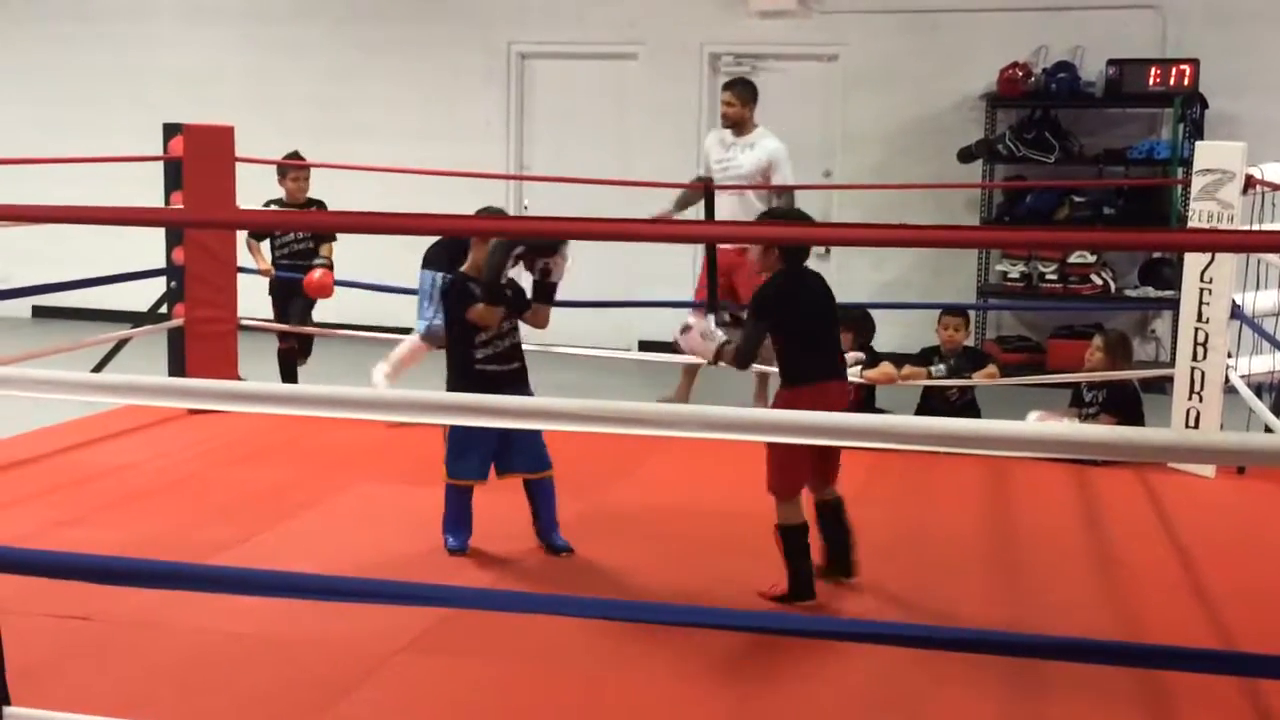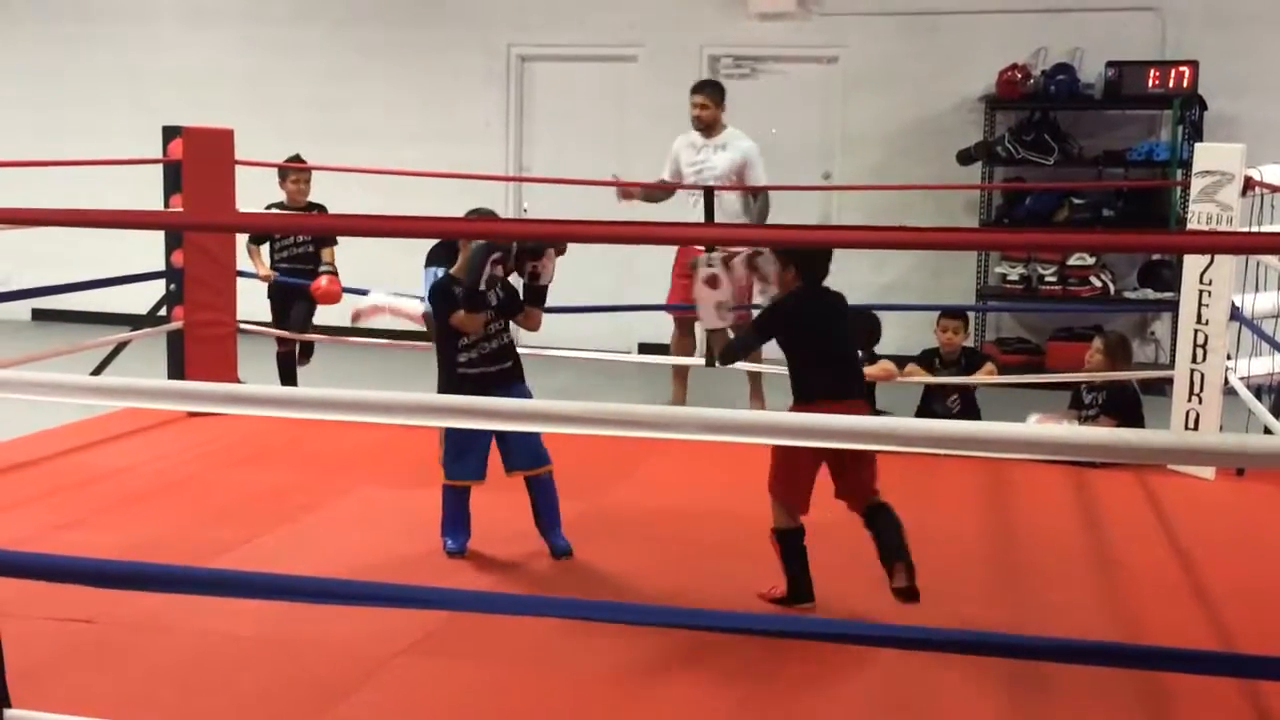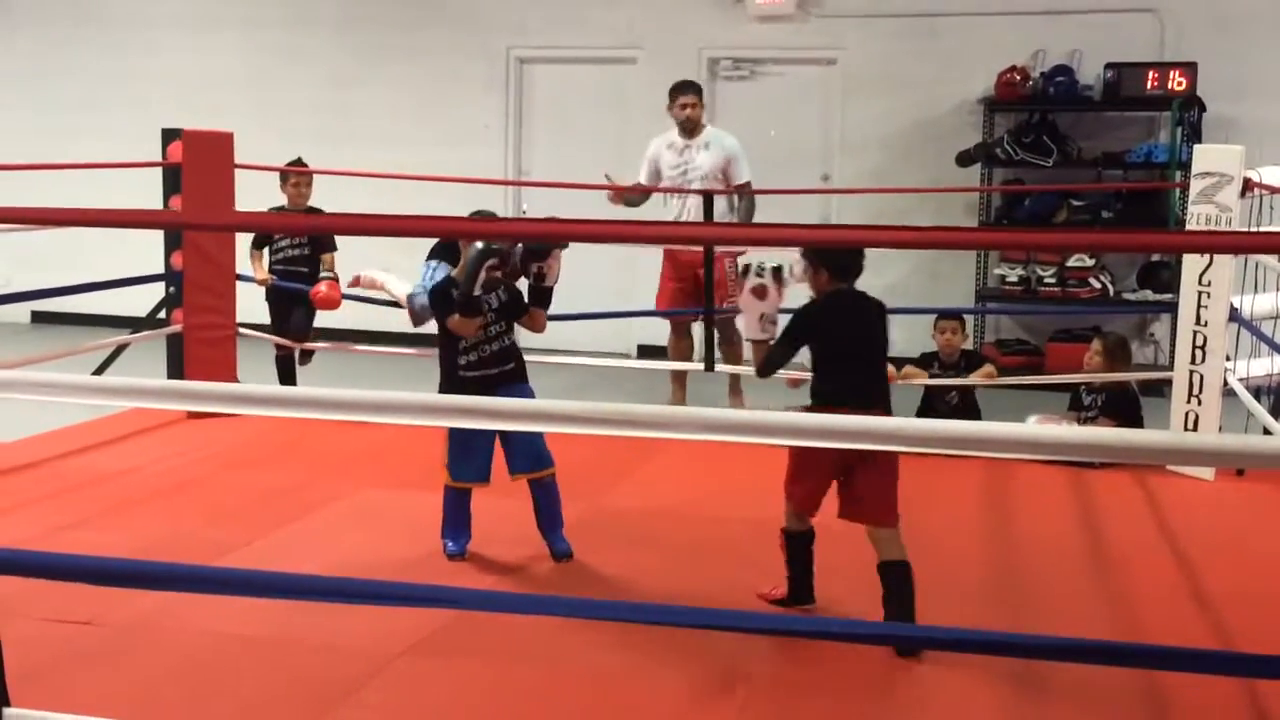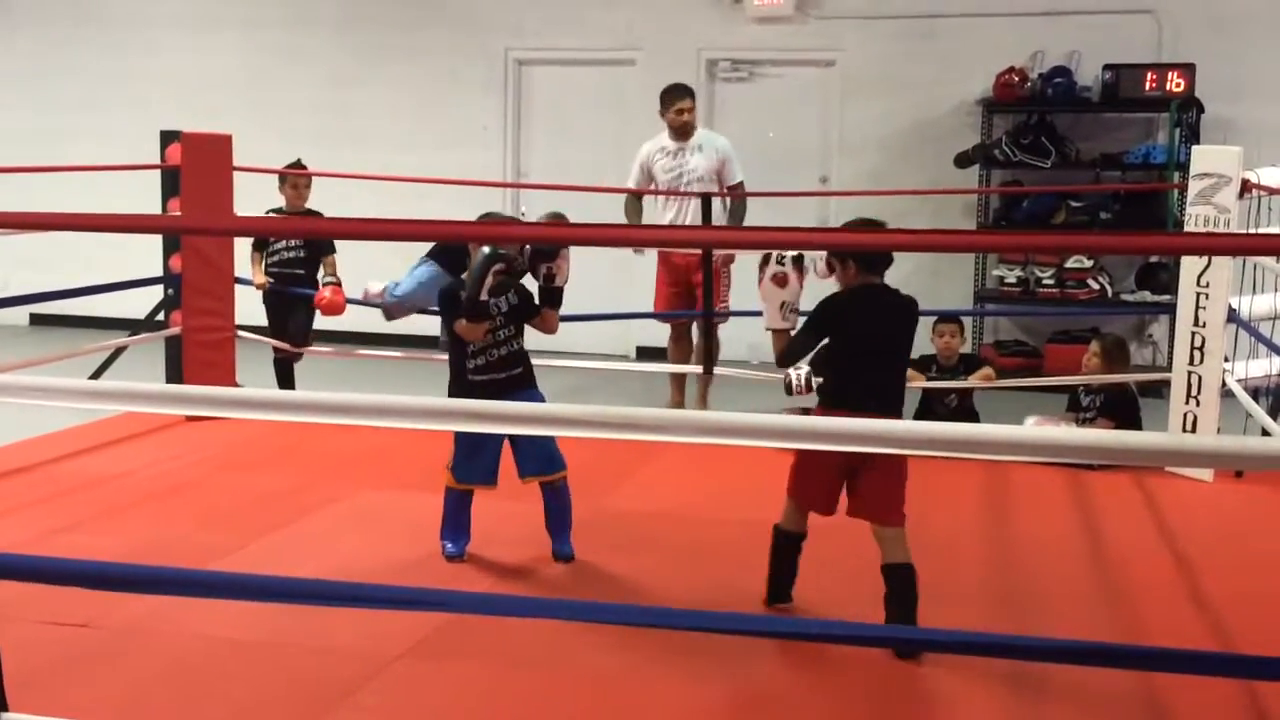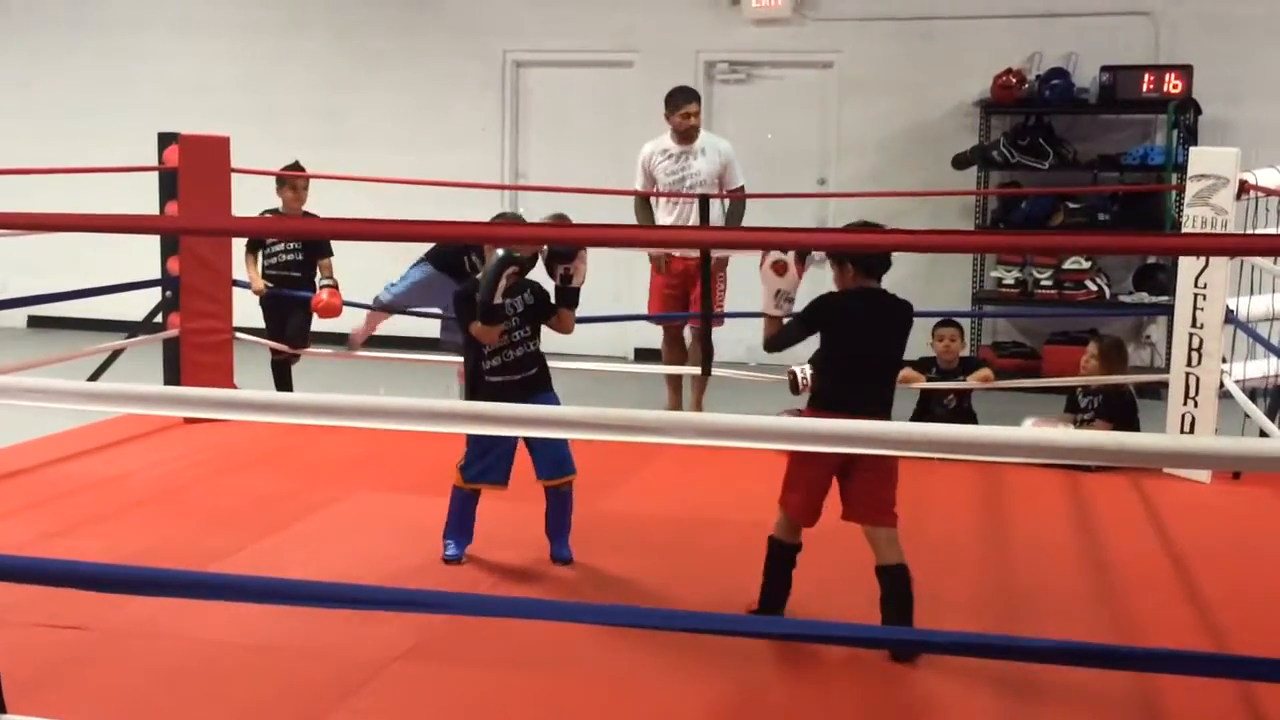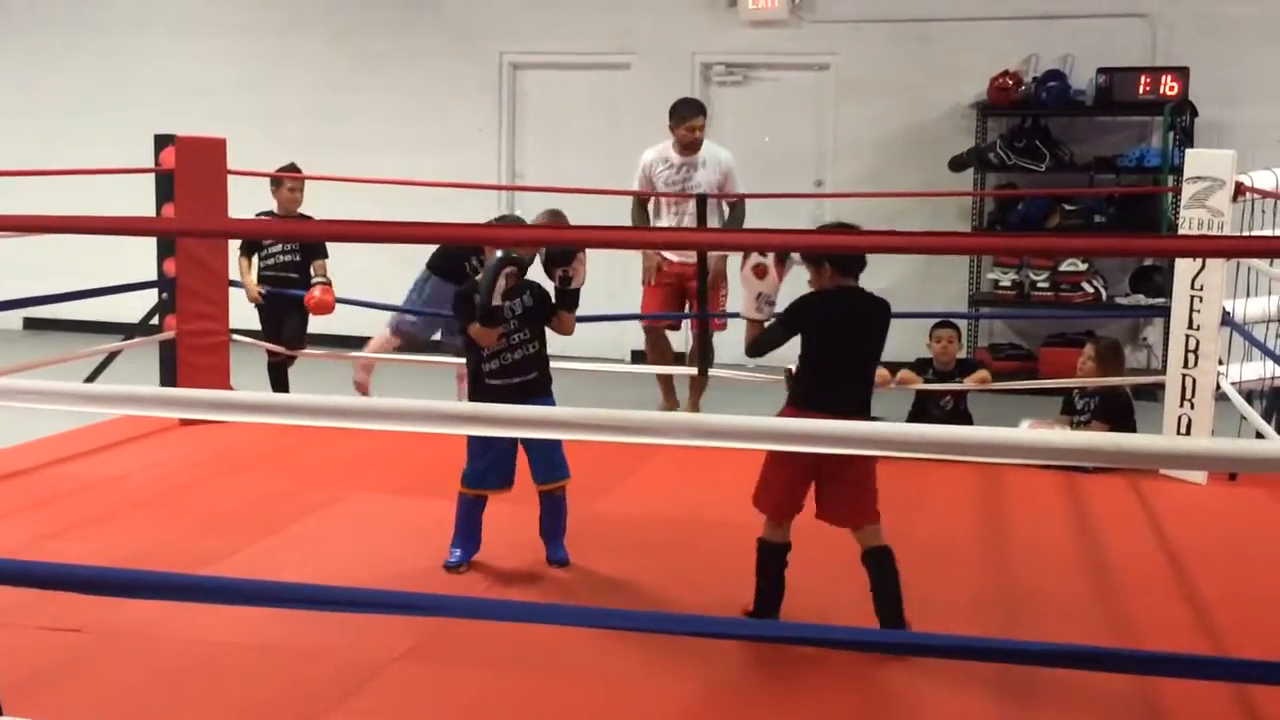
dt=0.2s
person 1, frame 1
left shoulder: (770, 294)
right shoulder: (816, 283)
left elbow: (743, 357)
left wrist: (712, 345)
left hip: (801, 395)
right hip: (836, 389)
left knee: (786, 491)
right knee: (822, 481)
left ankle: (800, 584)
right ankle: (840, 560)
person 1, frame 2
left shoulder: (782, 310)
right shoulder: (836, 302)
left elbow: (726, 356)
left hip: (813, 413)
right hip: (854, 410)
left knee: (784, 500)
right knee: (866, 496)
left ankle: (797, 590)
right ankle: (901, 573)
person 1, frame 3
left shoulder: (814, 313)
right shoulder: (876, 311)
left elbow: (765, 367)
left wrist: (759, 320)
left hip: (829, 420)
left knee: (797, 507)
right knee: (884, 528)
left ankle: (799, 591)
right ankle: (903, 627)
person 1, frame 4
left shoulder: (835, 306)
right shoulder: (907, 309)
left elbow: (784, 357)
left wrist: (778, 308)
left hip: (835, 421)
right hip: (885, 426)
left knee: (796, 504)
right knee: (889, 528)
left ankle: (778, 591)
right ankle: (904, 631)
person 1, frame 5
left shoulder: (830, 306)
right shoulder: (902, 313)
left elbow: (772, 343)
left wrist: (777, 296)
left hip: (823, 423)
left knee: (791, 517)
right knee: (882, 531)
left ankle: (770, 606)
right ankle: (901, 634)
person 1, frame 6
left shoulder: (811, 307)
right shoulder: (880, 311)
left elbow: (754, 347)
left wrist: (757, 298)
left hip: (801, 423)
left knee: (777, 518)
right knee: (866, 526)
left ankle: (765, 610)
right ankle: (893, 624)
person 2, frame 1
left shoulder: (506, 285)
right shoulder: (457, 287)
left elbow: (538, 320)
right elbow: (489, 318)
left wrist: (546, 280)
right wrist: (497, 278)
left hip: (514, 388)
right hip: (471, 392)
left knee: (535, 459)
right knee: (462, 467)
left ankle: (549, 532)
right ankle: (455, 532)
person 2, frame 2
left shoulder: (501, 286)
right shoulder: (443, 289)
left elbow: (531, 323)
right elbow: (471, 325)
left wrist: (538, 284)
right wrist: (478, 284)
left hip: (509, 386)
right hip: (464, 393)
left knee: (535, 459)
right knee: (460, 467)
left ankle: (553, 532)
right ankle: (455, 534)
person 2, frame 3
left shoulder: (503, 288)
right shoulder: (444, 292)
left elbow: (536, 324)
right elbow: (467, 327)
left wrist: (541, 285)
right wrist: (474, 289)
left hip: (511, 387)
right hip: (467, 394)
left knee: (538, 464)
right knee: (462, 470)
left ankle: (555, 535)
right ankle: (455, 537)
person 2, frame 4
left shoulder: (515, 290)
right shoulder: (452, 294)
left elbow: (549, 325)
right elbow: (472, 332)
left wrist: (553, 287)
right wrist: (480, 293)
left hip: (521, 391)
right hip: (475, 398)
left knee: (550, 465)
right knee: (465, 471)
left ankle: (561, 538)
right ankle: (453, 538)
person 2, frame 5
left shoulder: (530, 290)
right shoulder: (467, 295)
left elbow: (564, 325)
right elbow: (487, 335)
left wrist: (569, 287)
right wrist: (494, 295)
left hip: (536, 393)
right hip: (490, 399)
left knee: (559, 469)
right knee: (473, 471)
left ankle: (559, 541)
right ankle: (455, 539)
person 2, frame 6
left shoulder: (532, 291)
right shoulder: (467, 296)
left elbow: (565, 327)
right elbow: (486, 337)
left wrist: (569, 288)
right wrist: (493, 296)
left hip: (535, 397)
right hip: (489, 402)
left knee: (553, 473)
right knee: (477, 477)
left ankle: (554, 543)
right ankle: (462, 546)
person 3, frame 1
left shoulder: (772, 148)
right shoulder: (714, 141)
left elbow: (785, 200)
right elbow: (700, 184)
right wrist: (672, 211)
left hip: (752, 248)
right hip: (717, 245)
left ankle: (760, 396)
right ankle: (683, 391)
person 3, frame 2
left shoulder: (743, 147)
right shoulder: (682, 145)
left elbow: (761, 198)
right elbow: (667, 186)
right wrist: (636, 194)
right hip: (691, 247)
left knee: (740, 323)
right knee: (682, 320)
left ankle: (756, 396)
right ankle: (678, 396)
person 3, frame 3
left shoulder: (726, 144)
right shoulder: (659, 147)
left elbow: (745, 194)
right elbow: (642, 191)
right wrist: (621, 195)
left hip: (719, 249)
right hip: (677, 249)
left knee: (724, 322)
right knee: (678, 323)
left ankle: (735, 393)
right ankle: (678, 397)
person 3, frame 4
left shoulder: (718, 146)
right shoulder: (650, 152)
left elbow: (738, 194)
right elbow: (635, 195)
right wrist: (635, 226)
left hip: (712, 251)
right hip: (671, 253)
left knee: (708, 326)
right knee: (677, 326)
left ankle: (702, 400)
right ankle: (676, 399)
person 3, frame 5
left shoulder: (720, 149)
right shoulder: (651, 152)
left elbow: (737, 198)
right elbow: (642, 199)
left hip: (709, 256)
right hip: (669, 256)
left knee: (701, 330)
right knee: (671, 329)
left ankle: (696, 404)
right ankle: (674, 401)
person 3, frame 6
left shoulder: (722, 160)
right shoulder: (652, 160)
left elbow: (736, 208)
right elbow: (639, 206)
left wrist: (722, 254)
right wrist: (647, 251)
left hip: (707, 262)
right hip: (665, 261)
left knee: (702, 335)
right knee: (652, 329)
left ankle: (693, 405)
right ankle: (668, 399)
person 4, frame 1
left shoulder: (317, 207)
right shoulder: (271, 208)
left elbow: (326, 242)
right elbow: (252, 238)
left wrist: (322, 264)
right wrist: (261, 261)
right hip: (281, 280)
left knee: (298, 321)
right knee: (285, 339)
left ankle: (304, 349)
person 4, frame 2
left shoulder: (318, 212)
right shoulder: (272, 212)
left elbow: (327, 246)
right elbow: (252, 243)
left wrist: (328, 272)
right wrist: (260, 266)
left hip: (309, 283)
right hip: (280, 284)
left knee: (298, 327)
right knee: (284, 343)
left ankle: (306, 349)
person 4, frame 3
left shoulder: (317, 217)
left elbow: (327, 253)
right elbow: (256, 248)
left wrist: (328, 278)
right wrist: (259, 270)
left hip: (307, 288)
right hip: (278, 289)
left knee: (298, 333)
right knee: (282, 347)
left ankle: (307, 347)
person 4, frame 4
left shoulder: (315, 220)
right shoulder: (271, 217)
left elbow: (327, 256)
right elbow: (257, 249)
left wrist: (331, 283)
right wrist: (257, 273)
left hip: (304, 291)
right hip: (275, 291)
left knee: (297, 339)
right knee: (281, 349)
left ankle: (301, 345)
person 4, frame 5
right shoulder: (266, 218)
left elbow: (323, 259)
right elbow: (251, 251)
left wrist: (328, 286)
right wrist: (254, 277)
left hip: (301, 294)
right hip: (272, 294)
left knee: (295, 342)
right knee: (278, 352)
left ankle: (297, 348)
person 4, frame 6
right shoulder: (261, 221)
left elbow: (318, 260)
right elbow: (244, 255)
left wrist: (321, 284)
right wrist: (248, 283)
left hip: (298, 295)
right hip: (268, 296)
left knee: (292, 344)
right knee: (275, 354)
left ankle: (294, 349)
